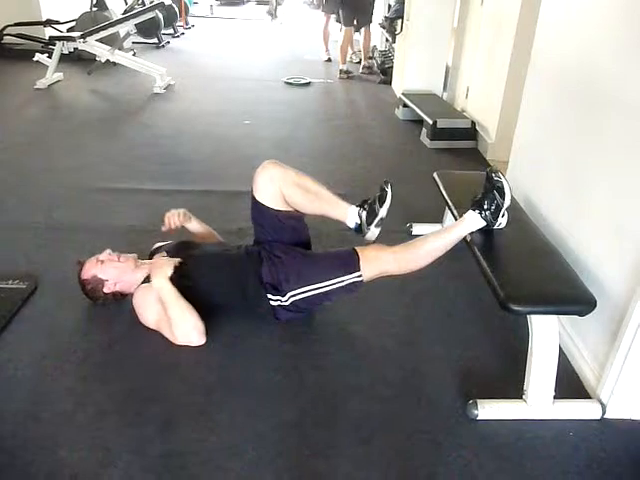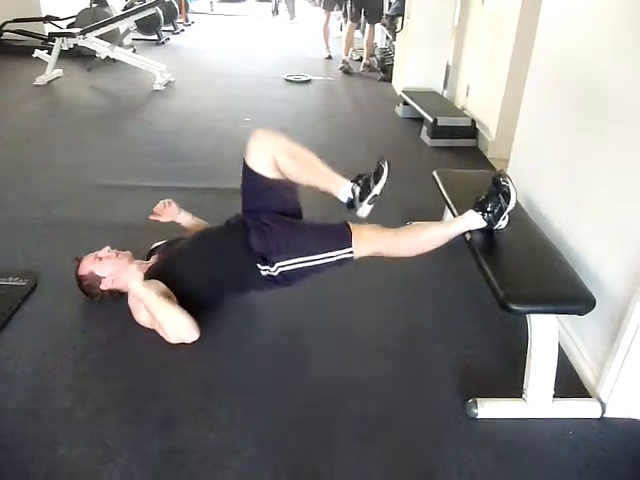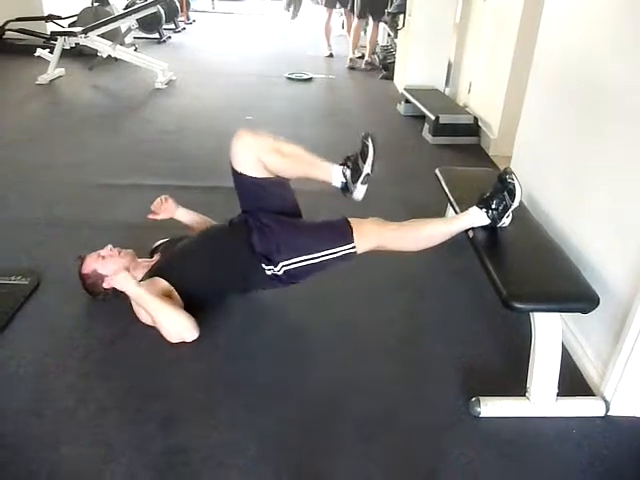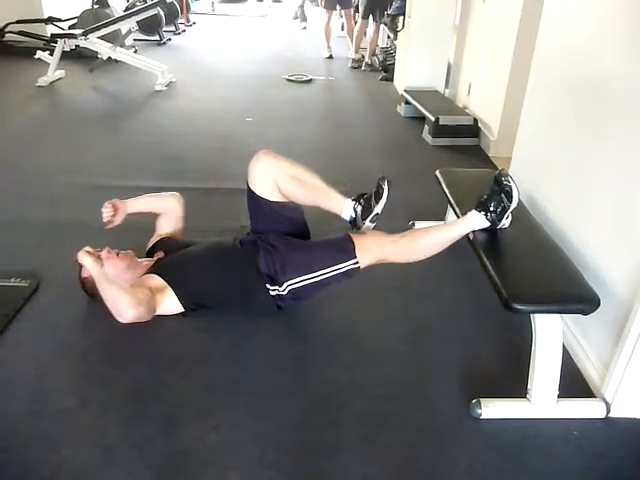
dt=0.4s
person 1, frame 1
left shoulder: (159, 252)
right shoulder: (146, 301)
right elbow: (193, 336)
left wrist: (188, 221)
right wrist: (161, 284)
left hip: (269, 254)
right hip: (276, 286)
left knee: (270, 174)
right knee: (381, 259)
left ankle: (358, 217)
right ankle: (475, 219)
person 1, frame 2
left shoulder: (159, 252)
right shoulder: (143, 299)
right elbow: (186, 333)
left wrist: (180, 215)
right wrist: (135, 287)
left hip: (255, 228)
right hip: (267, 254)
left knee: (263, 142)
right knee: (372, 238)
left ankle: (350, 193)
right ankle: (476, 219)
person 1, frame 3
left shoulder: (162, 250)
right shoulder: (148, 295)
right elbow: (186, 331)
left wrist: (176, 211)
right wrist: (134, 289)
left hip: (258, 228)
right hip: (270, 255)
left knee: (247, 142)
right knee: (375, 232)
left ankle: (343, 176)
right ankle: (479, 215)
person 1, frame 4
left shoulder: (161, 247)
right shoulder: (148, 291)
left elbow: (173, 200)
right elbow: (128, 311)
left wrist: (124, 206)
right wrist: (92, 267)
left hip: (265, 246)
right hip: (275, 277)
left knee: (265, 164)
right knee: (380, 246)
left ankle: (352, 211)
right ankle: (478, 219)
